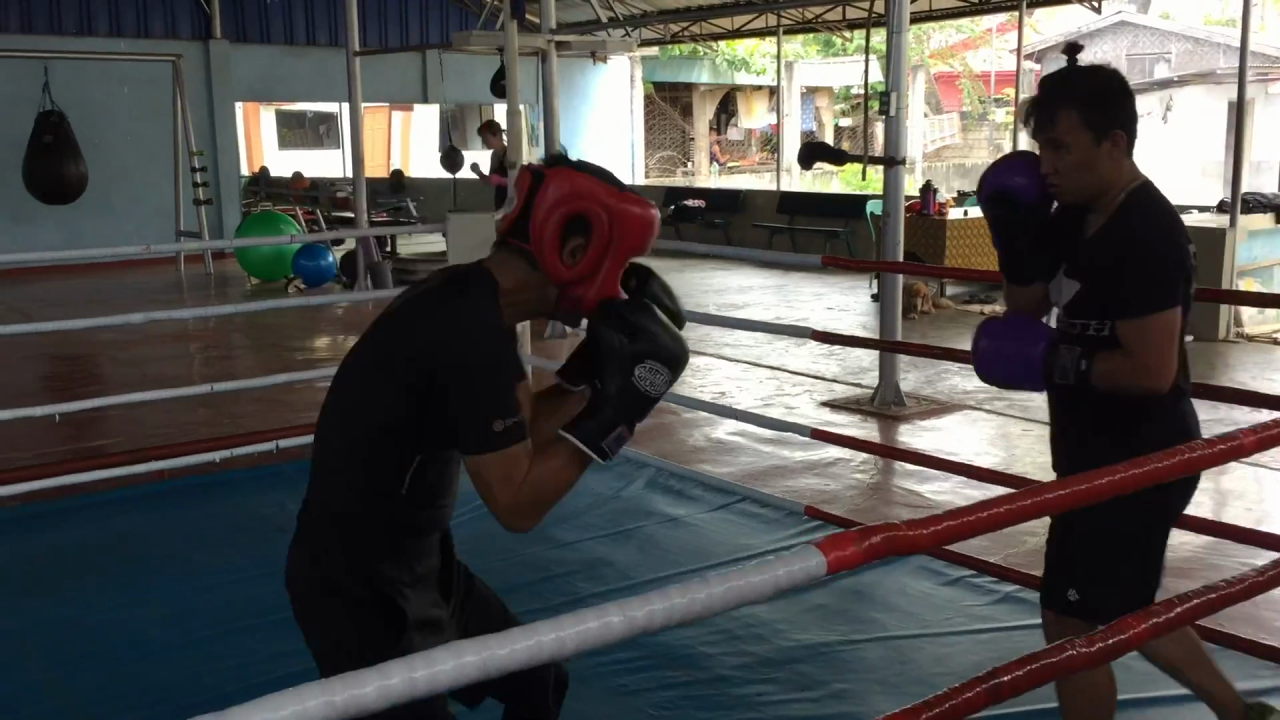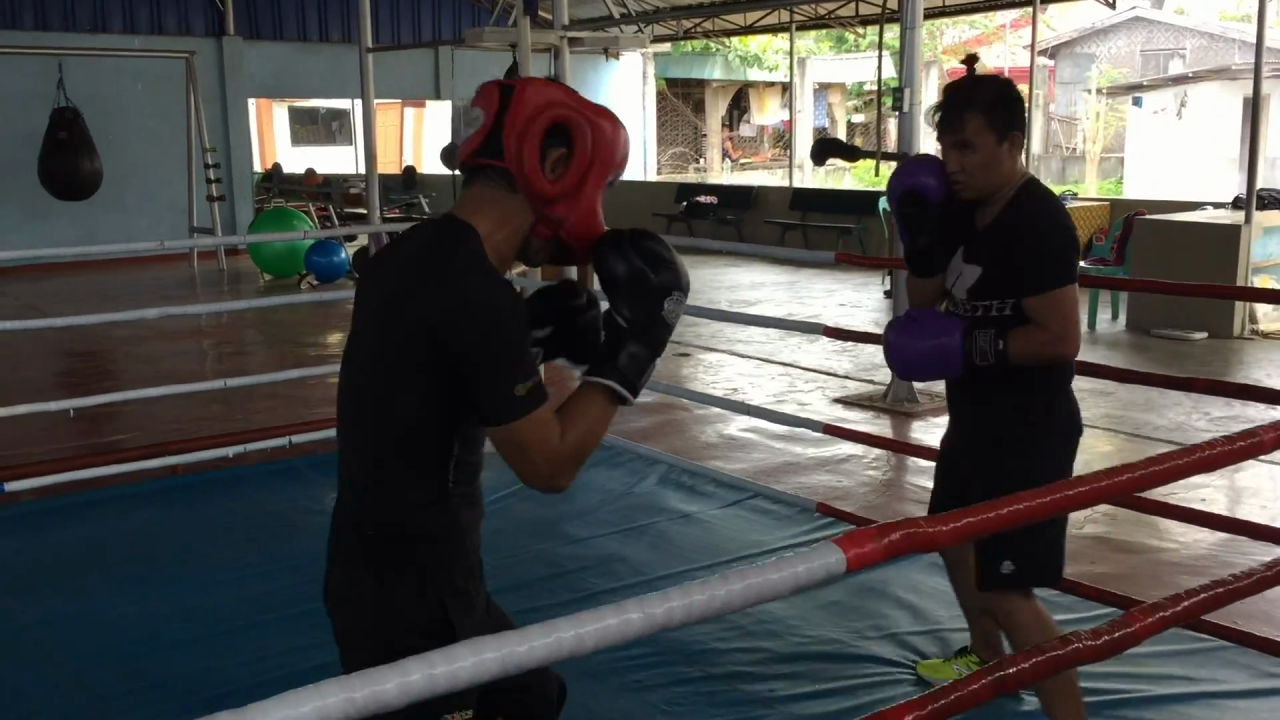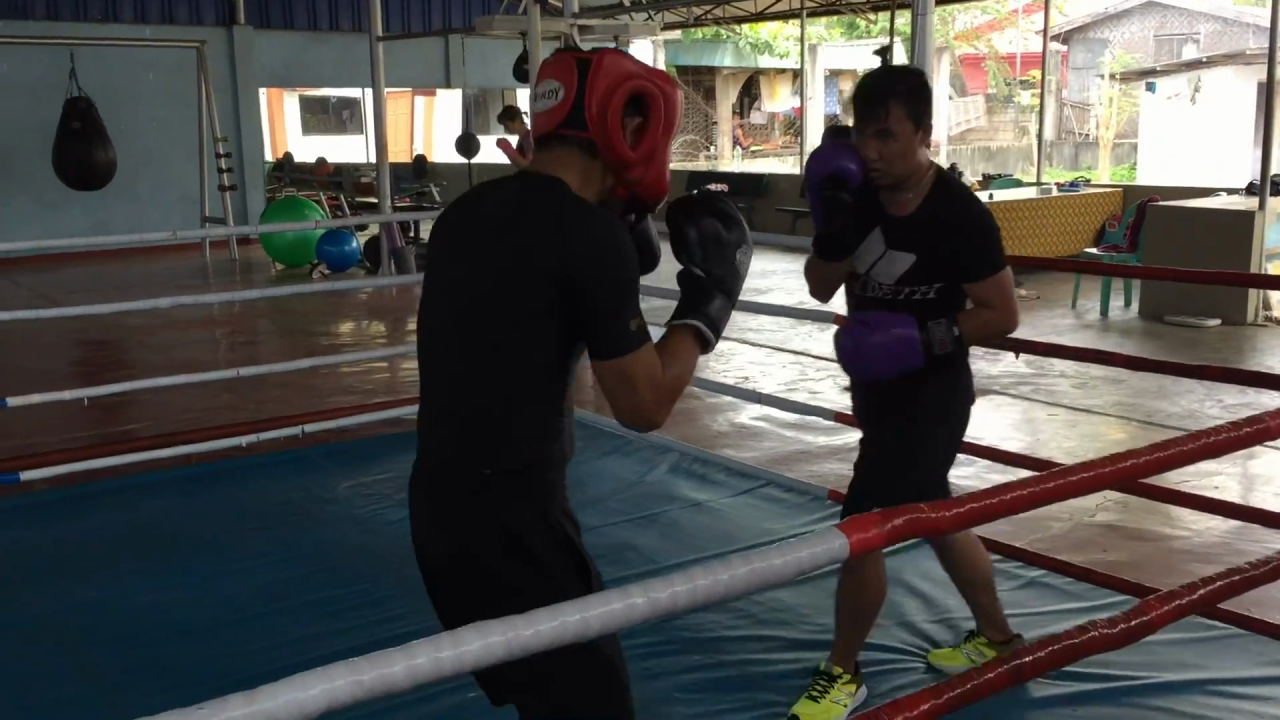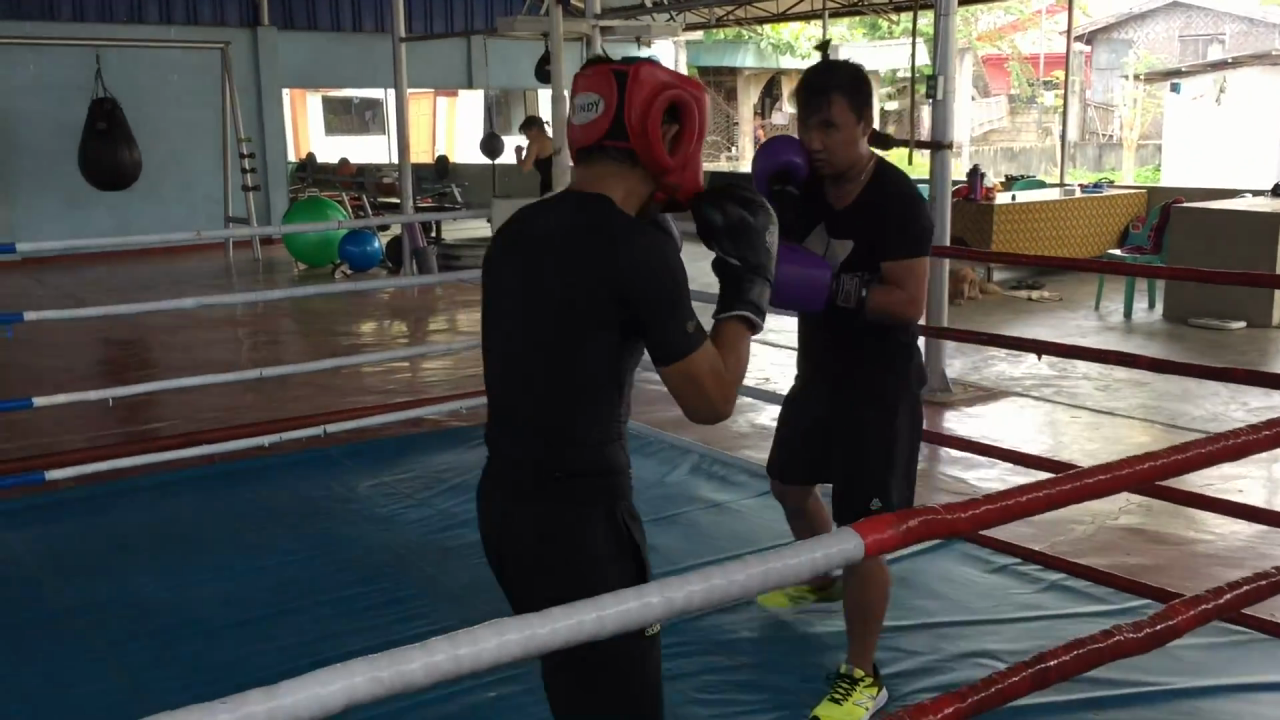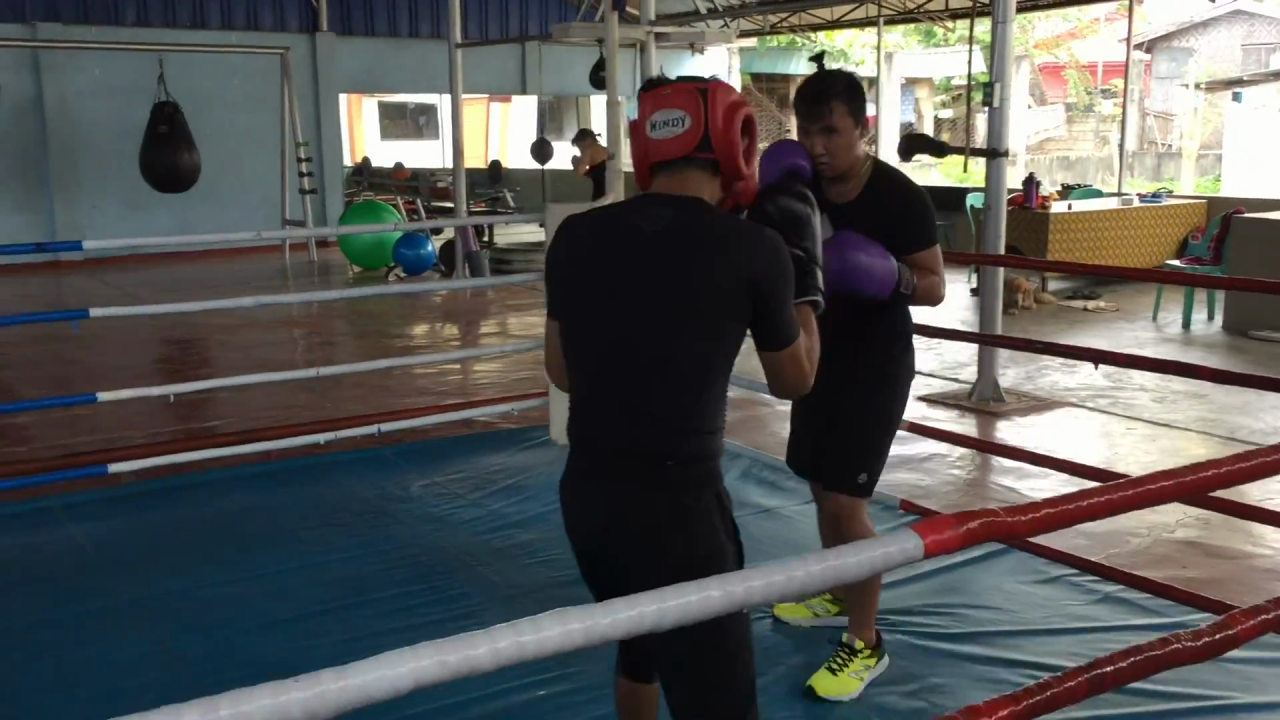
dt=0.4s
person 1, frame 1
left shoulder: (1145, 236)
right shoulder: (1075, 213)
left elbow: (1151, 370)
right elbow: (1030, 310)
left wrist: (1051, 363)
right wrist: (1020, 245)
left hip: (1133, 458)
right hip: (1102, 450)
left knee: (1070, 620)
right knee: (1107, 606)
person 1, frame 2
left shoulder: (1038, 224)
right shoulder: (960, 208)
left elbow: (1059, 338)
right elbow: (927, 299)
left wrist: (965, 349)
right wrist: (919, 241)
left hip: (1028, 424)
right hip: (978, 417)
left knee: (1008, 589)
right knee: (960, 548)
right ankle: (988, 657)
person 1, frame 3
left shoulder: (959, 214)
right shoulder: (854, 192)
left elbow: (1000, 316)
right elbow: (818, 285)
left wrist: (928, 341)
right wrist: (829, 230)
left hip: (928, 396)
right hip: (879, 389)
right ankle: (995, 636)
person 1, frame 4
left shoulder: (897, 200)
right shoulder: (801, 184)
left elbow: (909, 302)
right elbow: (771, 273)
left wrist: (833, 288)
right wrist: (772, 217)
left hip: (881, 380)
right hip: (818, 367)
left knee: (858, 527)
right knee: (790, 484)
right ankle: (818, 582)
person 1, frame 5
left shoulder: (899, 197)
right shoulder: (802, 186)
left elbow: (935, 287)
left wrist: (890, 279)
left hip: (876, 367)
right hip: (818, 357)
left knee: (845, 499)
right knee: (823, 490)
left ankle: (862, 642)
right ankle: (838, 596)
person 2, frame 1
left shoulder: (462, 301)
right shoulder: (473, 331)
left elbow: (525, 425)
right elbow: (518, 505)
left wrist: (597, 374)
right wrist: (622, 407)
left hip: (406, 560)
right hip: (359, 582)
person 2, frame 2
left shoulder: (415, 253)
right shoulder: (470, 290)
right elbow: (549, 463)
left wrist: (524, 333)
right wrist: (633, 341)
left hip: (406, 563)
right hip: (406, 587)
person 2, frame 3
left shoulder: (466, 213)
right shoulder: (590, 233)
right elbow: (642, 404)
right wrist: (709, 296)
left hip: (441, 504)
right hip: (513, 515)
person 2, frame 4
left shoulder: (516, 233)
right shoulder: (637, 250)
right elbow: (708, 401)
right wrist: (747, 283)
left hip: (508, 503)
right hip: (578, 517)
left knee: (575, 659)
person 2, frame 5
left shoulder: (576, 237)
right shoulder: (751, 250)
right elbow: (794, 380)
right wrist: (804, 265)
left hip: (588, 494)
right hip: (679, 504)
left knee: (645, 638)
